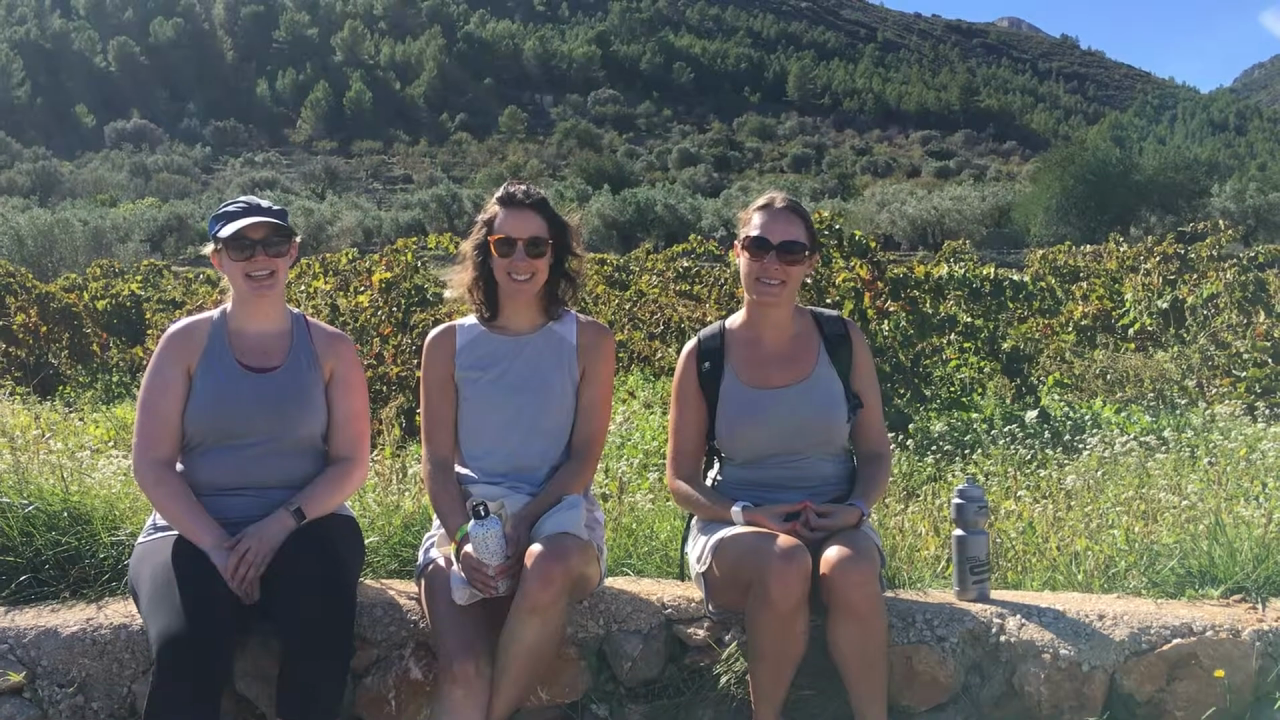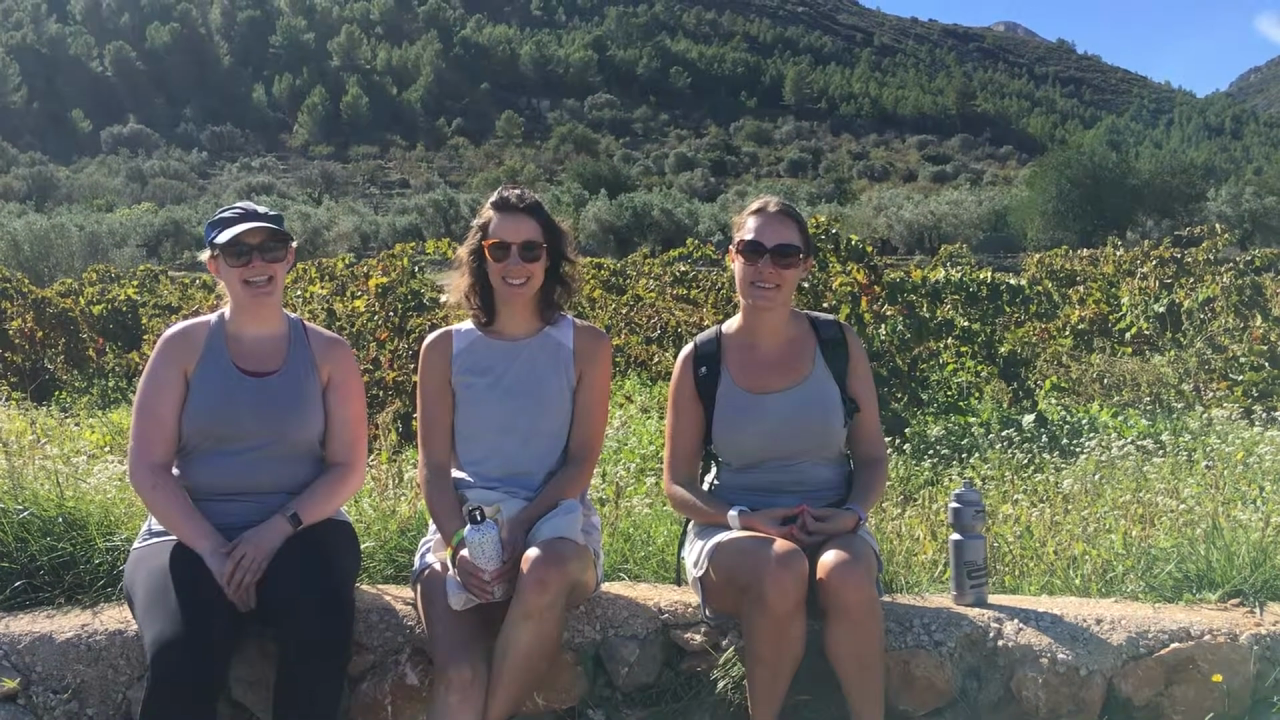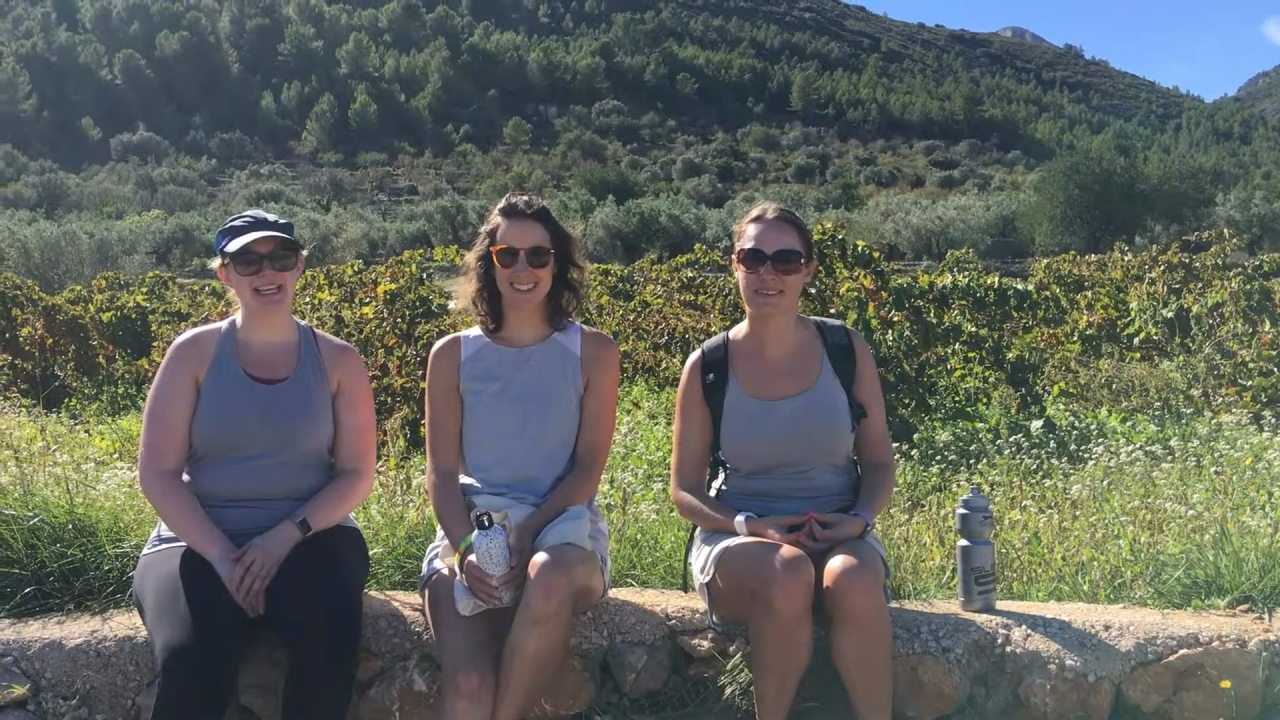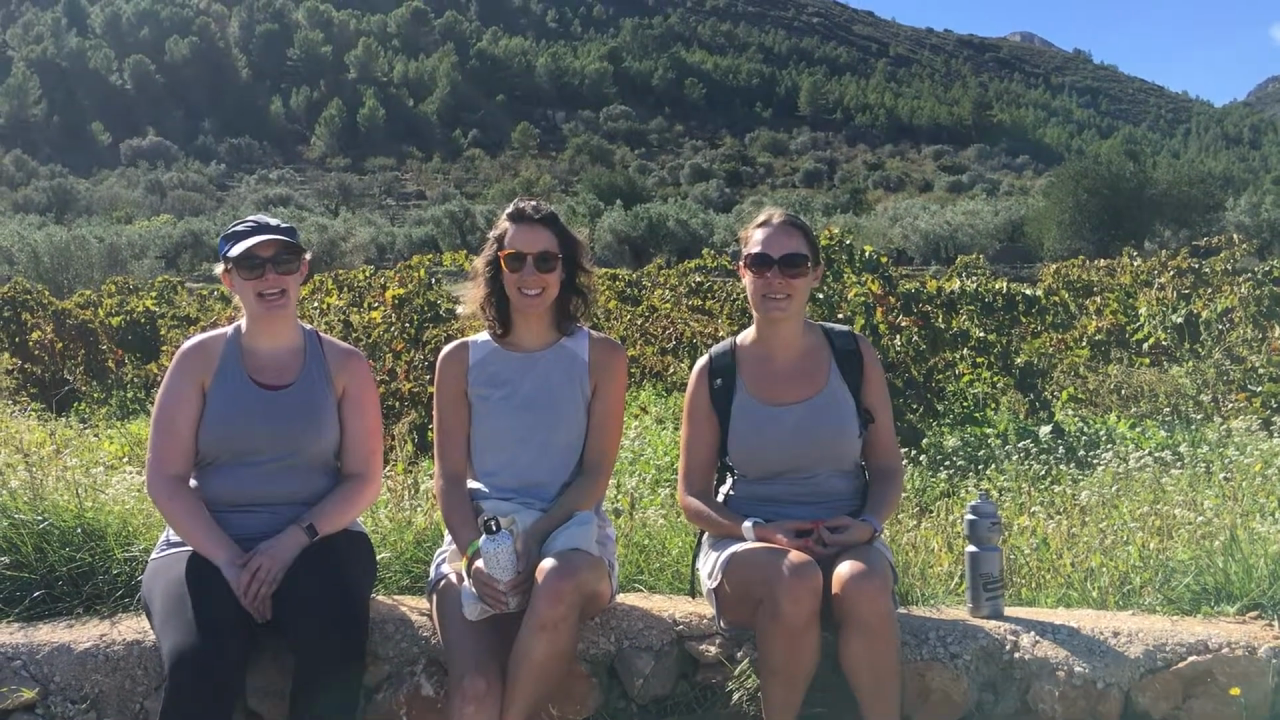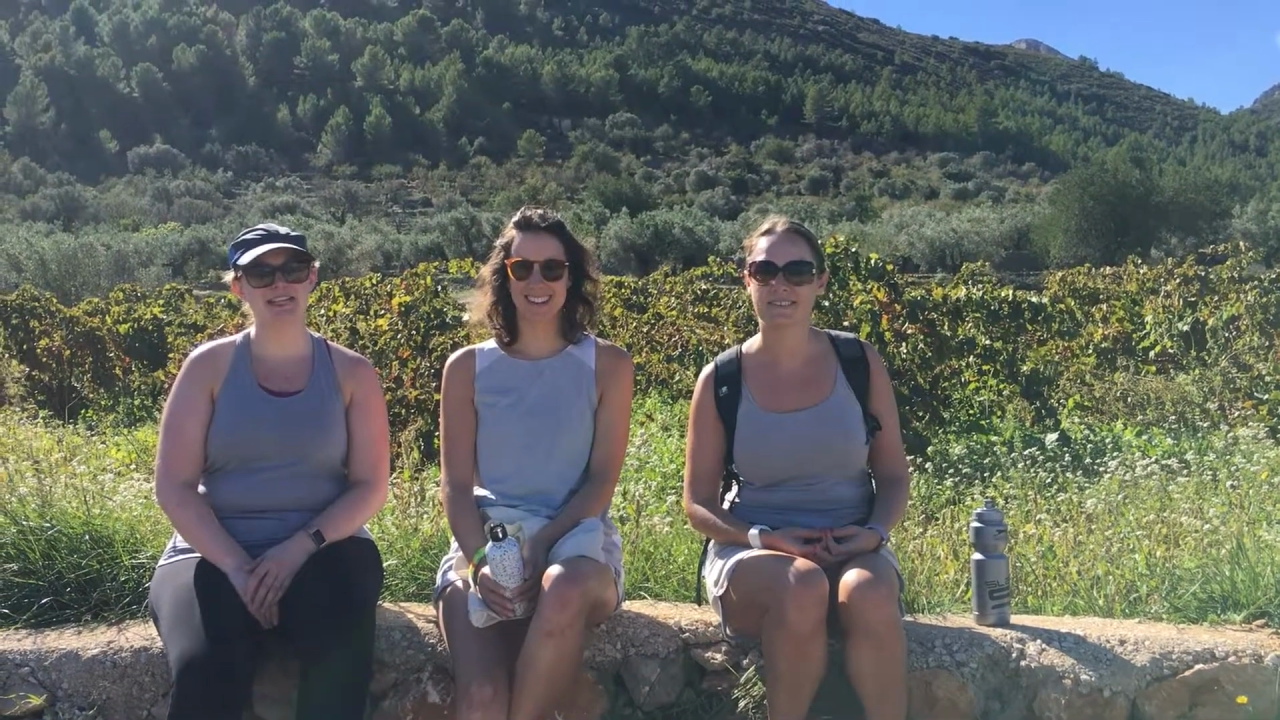
dt=0.7s
person 1, frame 1
left shoulder: (589, 341)
right shoulder: (448, 344)
left elbow: (584, 457)
right elbow: (438, 463)
left wrist: (524, 523)
right wrist: (463, 539)
left hip: (558, 512)
right hip: (468, 517)
left knee: (547, 569)
right knee: (464, 674)
person 1, frame 2
left shoulder: (586, 346)
right shoulder: (444, 349)
left elbow: (581, 461)
right elbow: (434, 467)
left wrist: (519, 528)
right wrist: (458, 544)
left hip: (554, 517)
right hip: (464, 521)
left knee: (543, 572)
person 1, frame 3
left shoulder: (594, 352)
right shoulder: (452, 355)
left elbow: (588, 467)
right elbow: (442, 473)
left wrist: (526, 534)
right wrist: (466, 550)
left hip: (562, 523)
right hip: (472, 526)
left knee: (551, 576)
person 1, frame 4
left shoulder: (601, 357)
right shoulder: (461, 360)
left elbow: (595, 473)
right elbow: (450, 478)
left wrist: (534, 539)
right wrist: (473, 554)
left hip: (569, 529)
right hip: (480, 533)
left knee: (558, 584)
person 1, frame 5
left shoulder: (608, 364)
right shoulder: (467, 367)
left elbow: (602, 480)
right elbow: (456, 486)
left wrist: (541, 546)
right wrist: (480, 561)
left hip: (576, 536)
right hip: (486, 540)
left knee: (564, 591)
person 2, frame 1
left shoulder: (844, 340)
right shoulder: (704, 356)
left elbow: (875, 453)
right elbow: (681, 479)
left wrist: (855, 507)
right wrist: (747, 514)
left hip: (834, 523)
right hip: (733, 527)
left knee: (851, 570)
right knee: (784, 563)
person 2, frame 2
left shoulder: (840, 344)
right shoulder: (699, 361)
left elbow: (871, 457)
right elbow: (678, 484)
left wrist: (853, 513)
right wrist: (742, 519)
left hip: (830, 529)
right hip: (731, 532)
left knee: (846, 575)
right knee: (780, 568)
person 2, frame 3
left shoulder: (848, 351)
right shoulder: (707, 367)
left elbow: (879, 463)
right elbow: (685, 491)
left wrist: (860, 520)
right wrist: (750, 525)
left hip: (838, 535)
right hip: (738, 539)
left knee: (854, 580)
right knee: (786, 573)
person 2, frame 4
left shoulder: (855, 356)
right shoulder: (714, 373)
left elbow: (887, 468)
right elbow: (693, 497)
left wrist: (868, 524)
right wrist: (758, 531)
left hip: (846, 541)
right hip: (745, 545)
left knee: (862, 586)
right knee: (795, 579)
person 2, frame 5
left shoulder: (861, 363)
right shoulder: (720, 381)
left elbow: (893, 475)
right elbow: (699, 504)
left wrist: (874, 533)
right wrist: (764, 538)
left hip: (852, 549)
right hip: (751, 552)
left knee: (869, 594)
right knee: (800, 586)
person 3, frame 1
left shoulder: (330, 347)
right shoulder: (185, 342)
left elbow: (351, 462)
right elbow: (152, 465)
left wrist: (281, 523)
right wrist: (215, 545)
left hip: (304, 526)
right hip: (193, 531)
left knee: (323, 632)
right knee: (185, 651)
person 3, frame 2
left shoulder: (328, 352)
right shoulder: (183, 345)
left elbow: (348, 467)
right elbow: (147, 468)
left wrist: (278, 529)
right wrist: (212, 550)
left hip: (300, 531)
right hip: (190, 536)
left knee: (320, 639)
right knee: (180, 658)
person 3, frame 3
left shoulder: (338, 360)
right shoulder: (194, 352)
left elbow: (357, 474)
right elbow: (158, 474)
left wrist: (287, 535)
right wrist: (222, 556)
left hip: (311, 537)
right hip: (199, 542)
left knee: (329, 649)
right knee: (190, 663)
person 3, frame 4
left shoulder: (344, 364)
right shoulder: (200, 358)
left elbow: (363, 479)
right elbow: (165, 480)
left wrist: (294, 541)
right wrist: (228, 560)
left hip: (317, 541)
right hip: (207, 546)
left knee: (335, 654)
right knee: (197, 668)
person 3, frame 5
left shoulder: (351, 372)
right shoulder: (208, 365)
left elbow: (370, 486)
right elbow: (174, 486)
left wrist: (301, 546)
right wrist: (236, 566)
left hip: (325, 548)
right hip: (215, 552)
left knee: (341, 663)
right knee: (205, 675)
